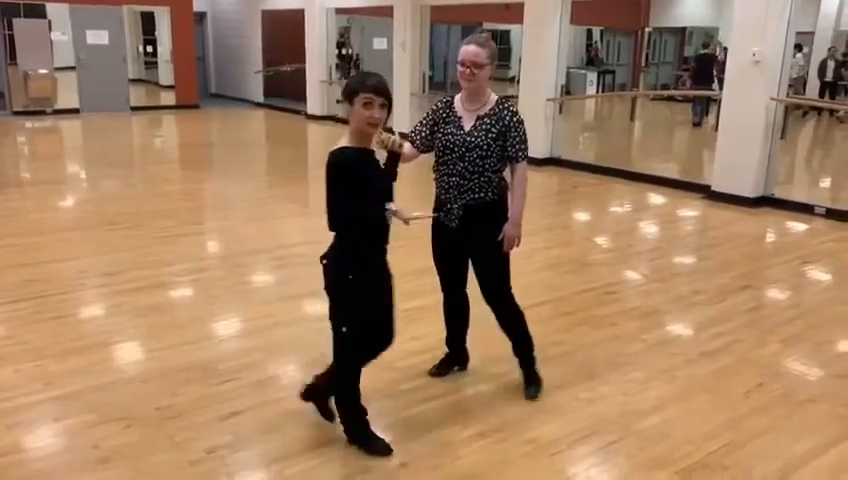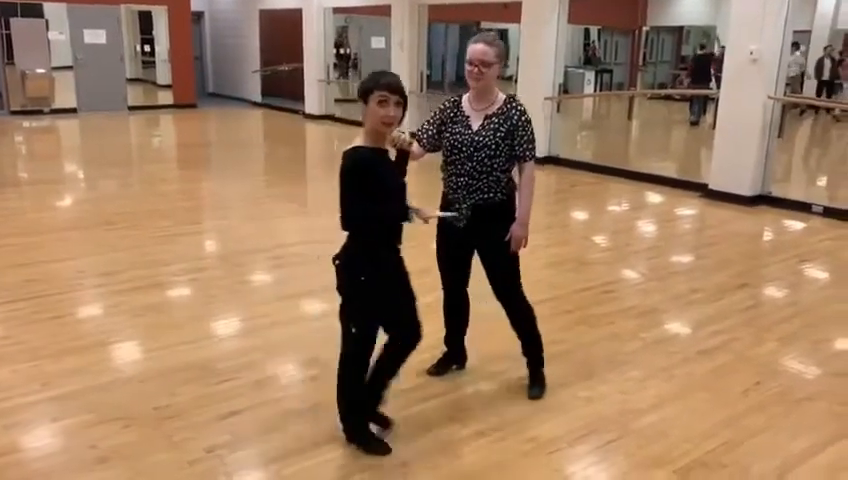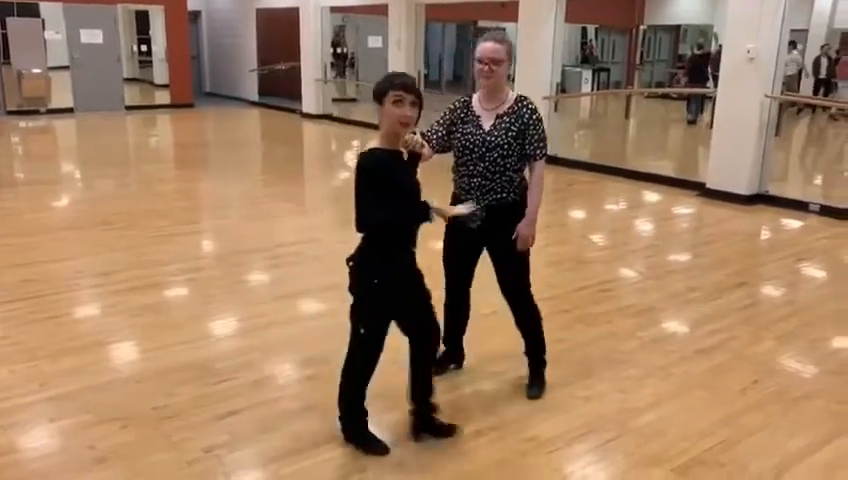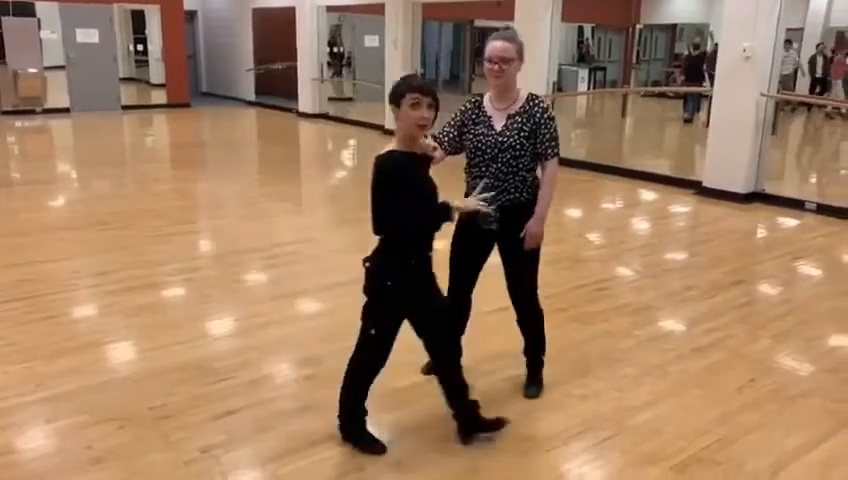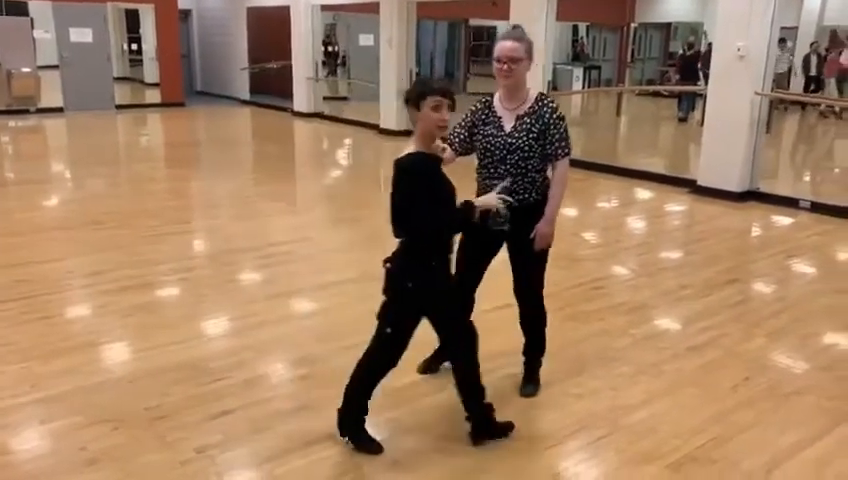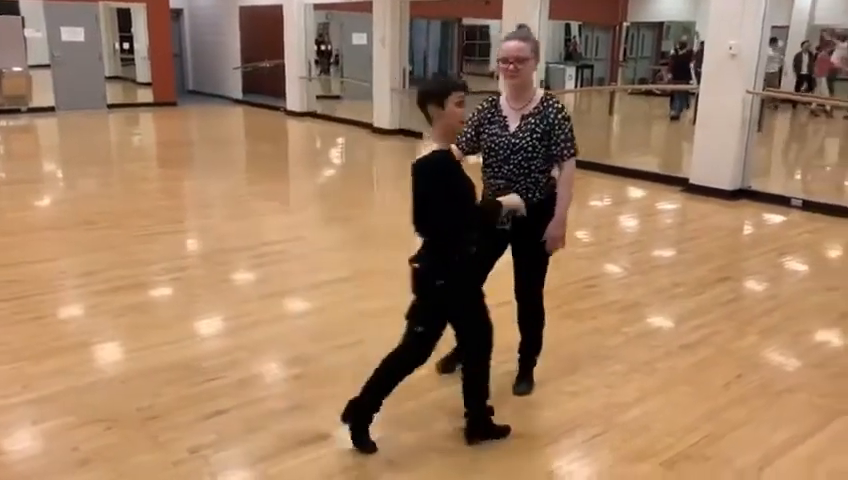
dt=0.1s
person 1, frame 1
left shoulder: (371, 155)
right shoulder: (342, 159)
right elbow: (338, 220)
left wrist: (393, 162)
right wrist: (386, 212)
left hip: (373, 261)
right hip: (348, 266)
left knee: (379, 337)
right knee: (354, 344)
left ankle: (321, 388)
right ankle: (358, 428)
person 1, frame 2
left shoulder: (384, 154)
right shoulder: (356, 160)
right elbow: (353, 220)
left wrist: (404, 159)
right wrist: (407, 212)
left hip: (388, 262)
right hip: (361, 268)
left knee: (407, 334)
right knee: (358, 345)
left ankle: (366, 403)
right ankle: (354, 424)
person 1, frame 3
left shoulder: (399, 157)
right shoulder: (372, 162)
right elbow: (370, 221)
left wrist: (415, 159)
right wrist: (427, 210)
left hip: (403, 265)
right hip: (376, 270)
left knee: (427, 338)
right knee: (365, 349)
left ankle: (424, 418)
right ankle: (353, 425)
person 1, frame 4
left shoulder: (414, 159)
right shoulder: (389, 165)
right elbow: (387, 224)
left wrist: (427, 161)
right wrist: (449, 209)
left hip: (418, 268)
right hip: (391, 273)
left knee: (445, 341)
right knee: (373, 349)
left ankle: (467, 419)
right ankle: (350, 424)
person 1, frame 5
left shoulder: (429, 161)
right shoulder: (410, 167)
right elbow: (408, 227)
right wrist: (472, 208)
left hip: (435, 270)
right hip: (412, 274)
left knee: (463, 341)
right knee: (387, 348)
left ankle: (481, 421)
right ankle: (351, 419)
person 1, frame 6
left shoulder: (444, 159)
right shoulder: (433, 166)
right elbow: (437, 224)
right wrist: (498, 205)
left hip: (457, 269)
right hip: (440, 273)
left knee: (478, 338)
right knee: (416, 349)
left ankle: (478, 421)
right ankle: (358, 414)
person 2, frame 1
left shoulder: (505, 113)
right shoulder: (442, 110)
left elbow: (519, 169)
right elbow: (412, 149)
left wrist: (515, 219)
right wrist: (394, 149)
left hip: (487, 217)
right hip: (446, 214)
left knee: (497, 293)
right knee: (451, 290)
left ankle: (529, 365)
right ankle: (456, 353)
person 2, frame 2
left shoulder: (513, 112)
right shoulder: (449, 109)
left elbow: (527, 168)
right elbow: (419, 148)
left wrist: (522, 219)
left hip: (494, 217)
right hip: (453, 214)
left knee: (509, 292)
right knee: (453, 289)
left ankle: (536, 365)
right ankle: (454, 352)
person 2, frame 3
left shoulder: (525, 111)
right shoulder: (460, 109)
left elbow: (537, 168)
right elbow: (428, 148)
left wrist: (529, 219)
left hip: (506, 217)
right hip: (463, 213)
left knee: (517, 294)
right knee: (455, 288)
left ankle: (537, 367)
right ankle: (452, 351)
person 2, frame 4
left shoulder: (536, 110)
right shoulder: (471, 109)
left elbow: (550, 166)
right elbow: (440, 150)
left wrist: (539, 218)
left hip: (517, 217)
right hip: (475, 214)
left knee: (523, 295)
right knee: (458, 287)
left ankle: (535, 366)
person 2, frame 5
left shoulder: (547, 110)
right shoulder: (482, 109)
left elbow: (560, 166)
right elbow: (451, 151)
left wrist: (549, 217)
left hip: (528, 215)
right hip: (485, 214)
left knee: (529, 295)
right knee: (461, 283)
left ankle: (532, 368)
right ankle: (448, 349)
person 2, frame 6
left shoulder: (552, 110)
right shoulder: (488, 108)
left elbow: (567, 167)
right elbow: (459, 150)
left wrist: (559, 218)
left hip: (534, 216)
left knee: (528, 294)
left ankle: (526, 366)
right ankle: (464, 348)
